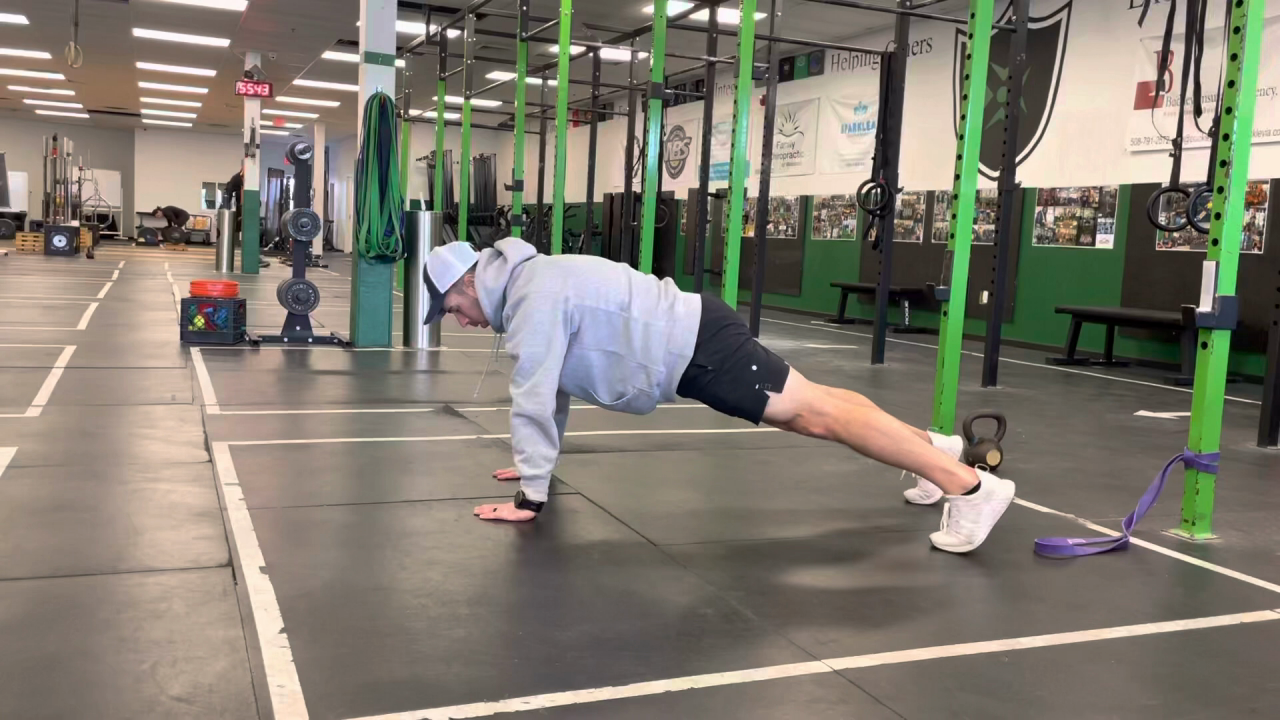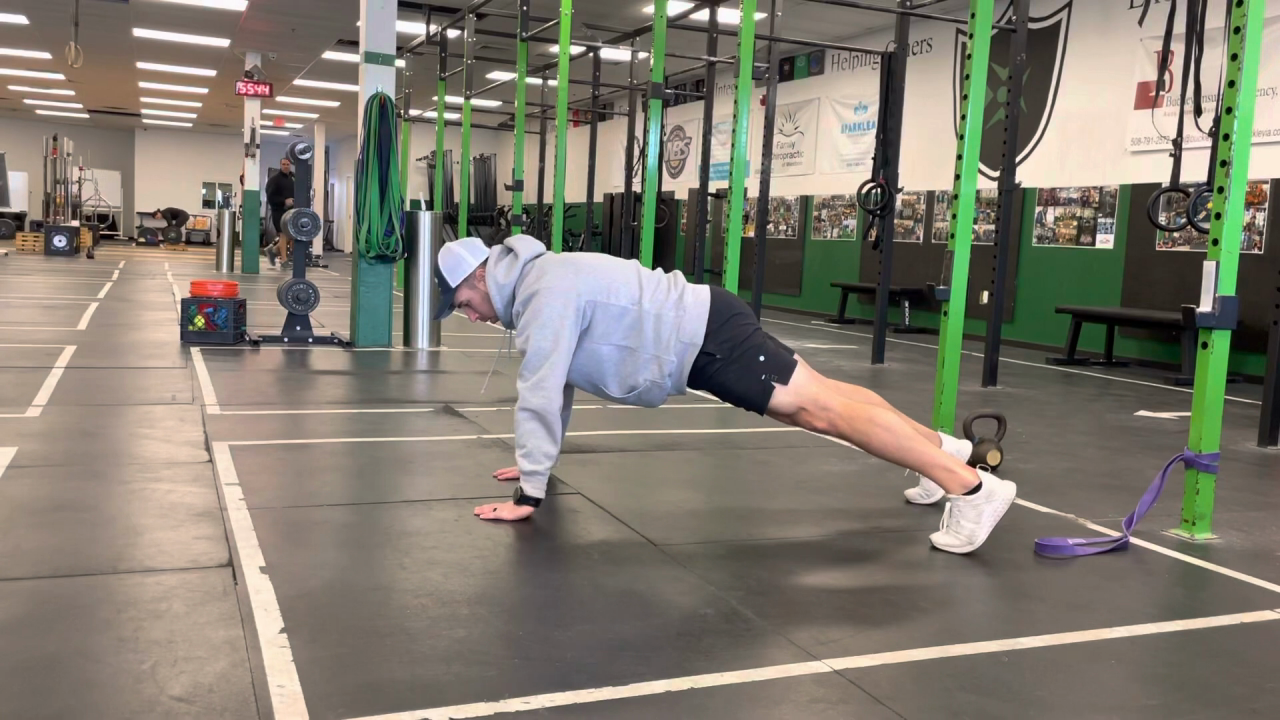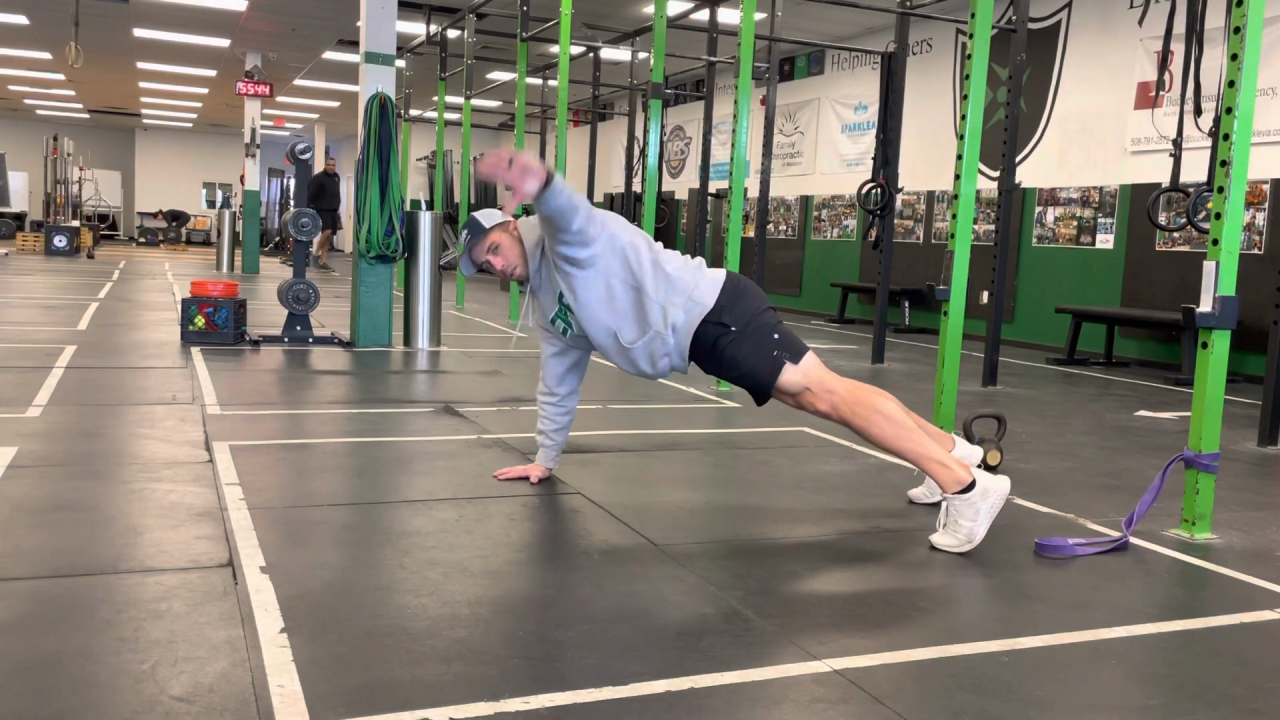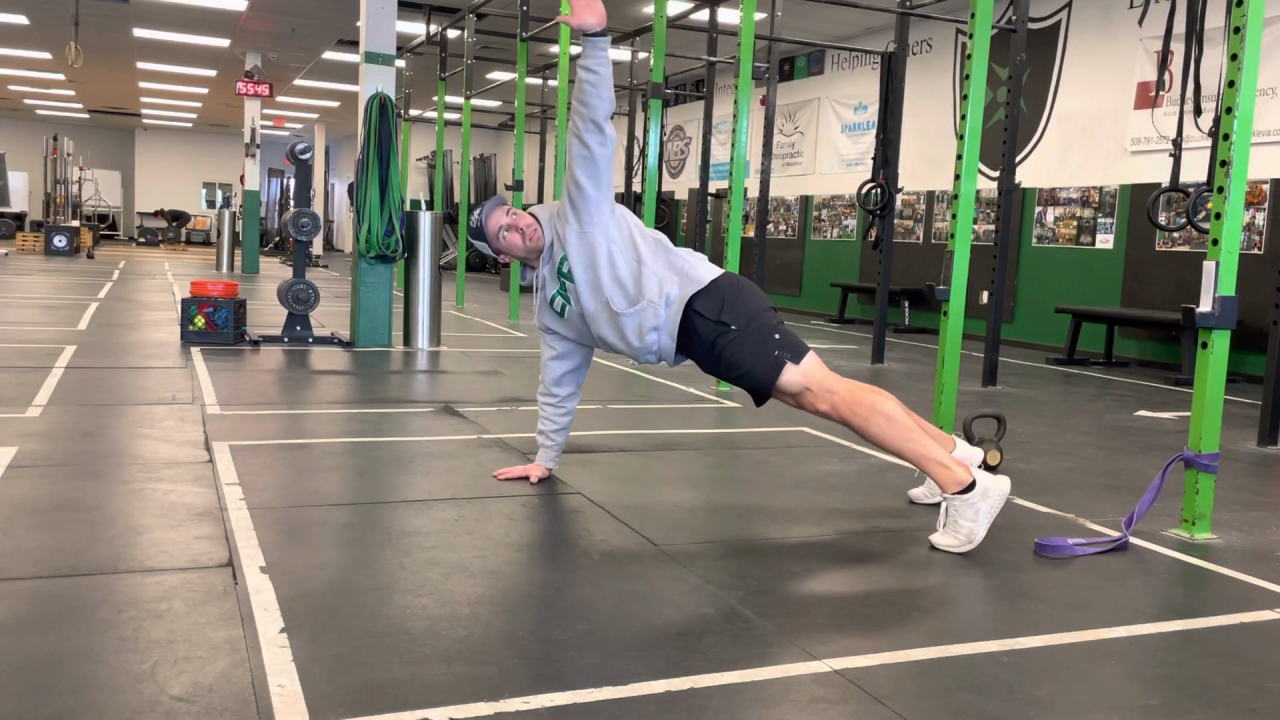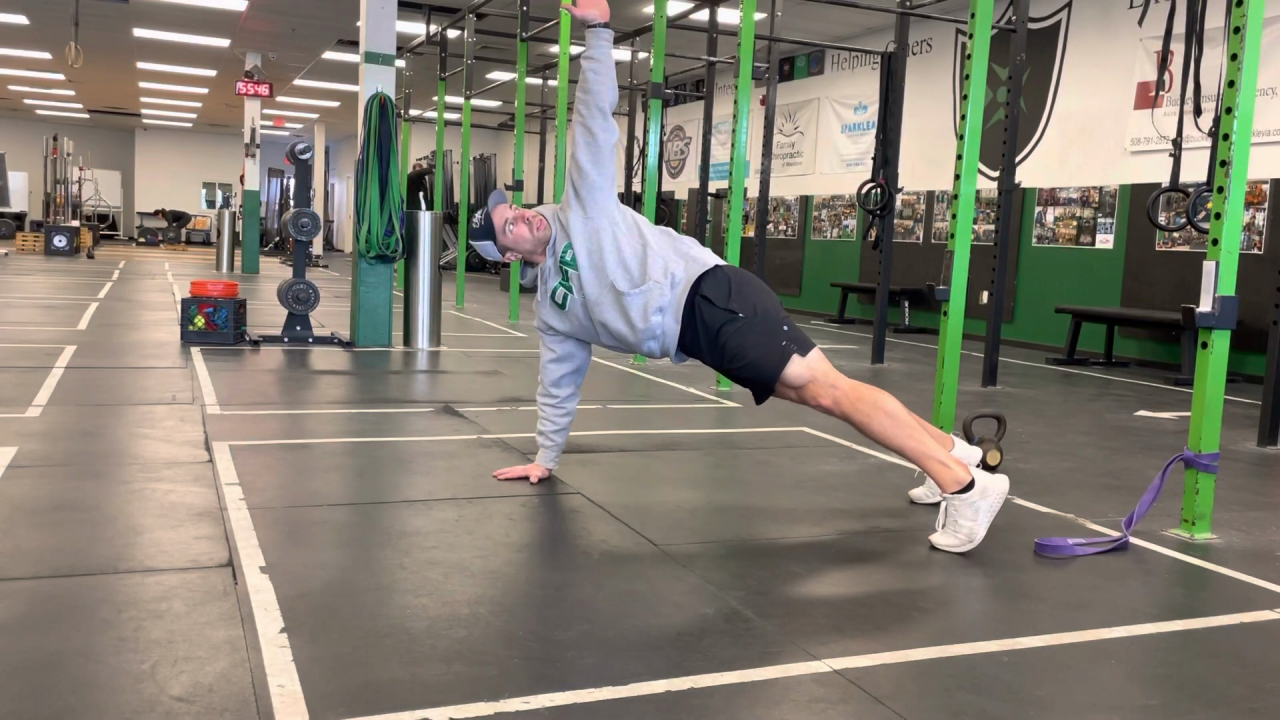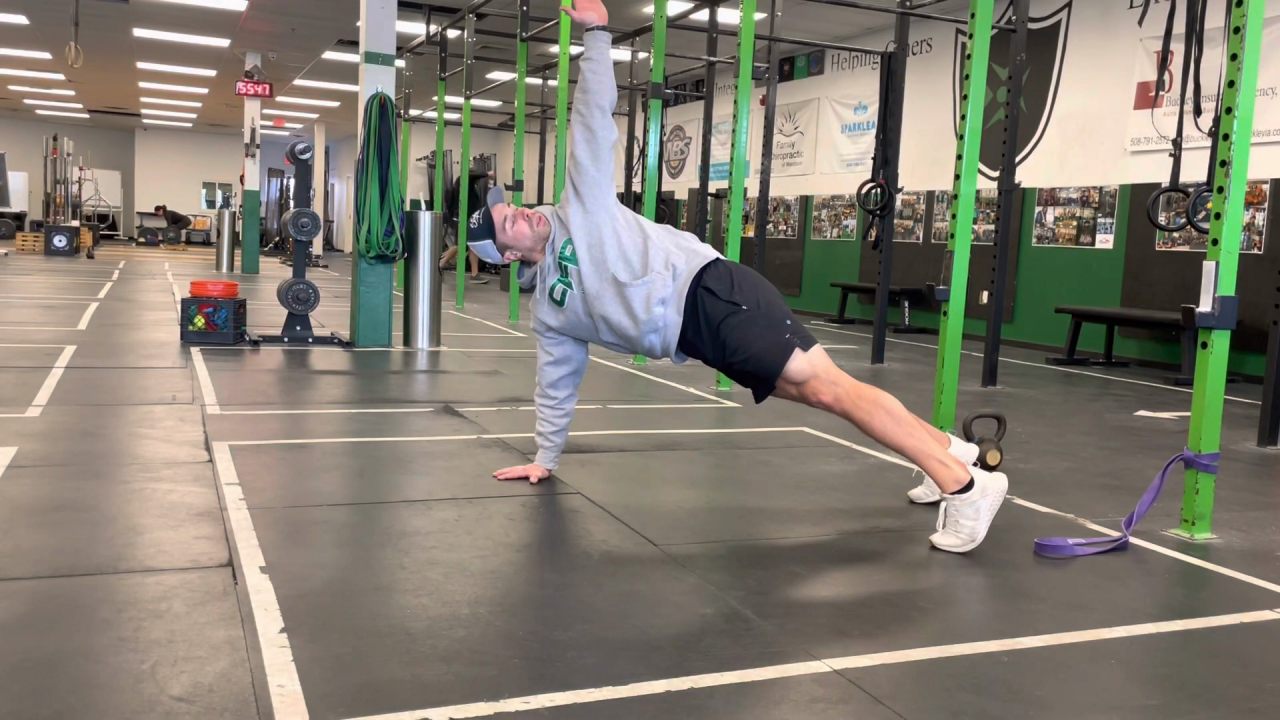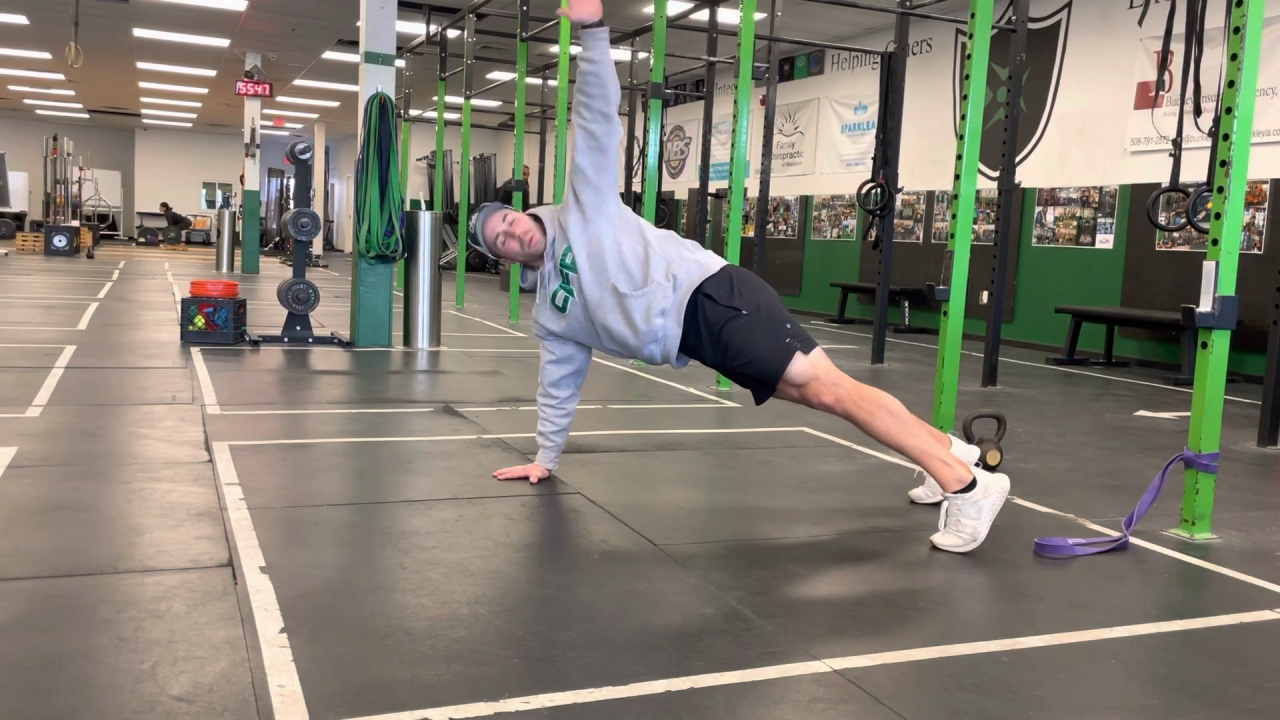
dt=0.7s
person 1, frame 1
left shoulder: (533, 295)
right shoulder: (529, 286)
left elbow: (533, 399)
right elbow: (553, 387)
left wrist: (531, 495)
right wrist: (537, 460)
left hip: (695, 347)
right hip: (690, 343)
left knee: (812, 411)
right knee: (808, 403)
left ankle: (970, 486)
right ankle: (932, 446)
person 1, frame 2
left shoulder: (544, 291)
right shoulder: (535, 289)
left elbow: (539, 396)
right elbow: (553, 387)
left wrist: (527, 492)
right wrist: (540, 463)
left hip: (707, 334)
right hip: (699, 339)
left knee: (818, 406)
right knee: (818, 395)
left ankle: (970, 486)
right ankle: (941, 446)
person 1, frame 3
left shoulder: (569, 235)
right shoulder: (548, 296)
left elbow: (565, 213)
right elbow: (558, 378)
left wrist: (537, 182)
right wrist: (545, 455)
left hip: (716, 310)
right hip: (702, 337)
left knee: (822, 391)
right knee: (818, 397)
left ankle: (963, 481)
right ankle: (951, 450)
person 1, frame 4
left shoulder: (579, 213)
right shoulder: (549, 305)
left elbow: (592, 127)
right elbow: (559, 380)
right wrist: (545, 457)
left hip: (706, 304)
right hip: (692, 338)
left knee: (822, 391)
right knee: (813, 398)
left ankle: (965, 483)
right ankle: (951, 453)
person 1, frame 5
left shoulder: (582, 207)
right shoulder: (551, 306)
left elbow: (594, 116)
right elbow: (559, 381)
right wrist: (545, 457)
left hip: (709, 295)
right hip: (693, 335)
left knee: (825, 387)
right knee: (814, 395)
left ankle: (962, 480)
right ankle: (948, 451)
person 1, frame 6
left shoulder: (580, 207)
right shoulder: (546, 309)
left elbow: (593, 117)
right elbow: (556, 383)
right wrist: (544, 457)
left hip: (709, 291)
right hip: (695, 335)
left knee: (826, 386)
right knee: (811, 394)
left ankle: (964, 483)
right ankle: (946, 451)
person 1, frame 7
left shoulder: (582, 211)
right shoulder: (548, 309)
left elbow: (597, 123)
right elbow: (559, 383)
right wrist: (545, 457)
left hip: (712, 297)
right hip: (696, 338)
left knee: (828, 388)
right knee: (814, 397)
left ankle: (967, 483)
right ankle: (949, 454)
